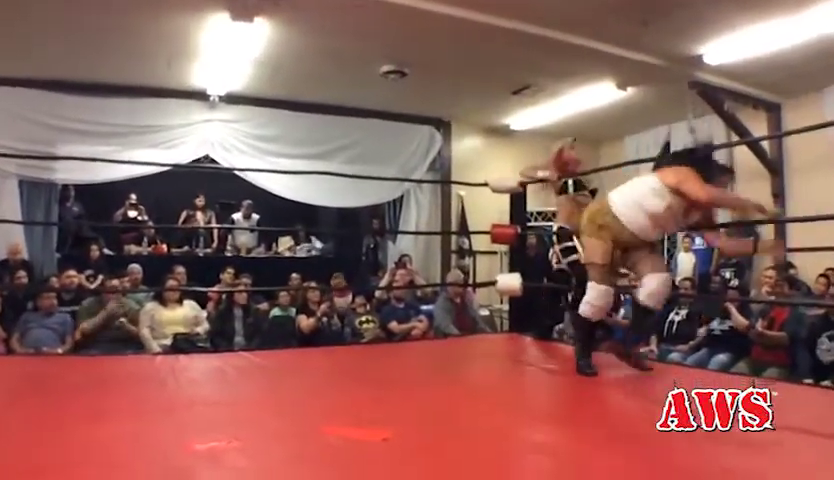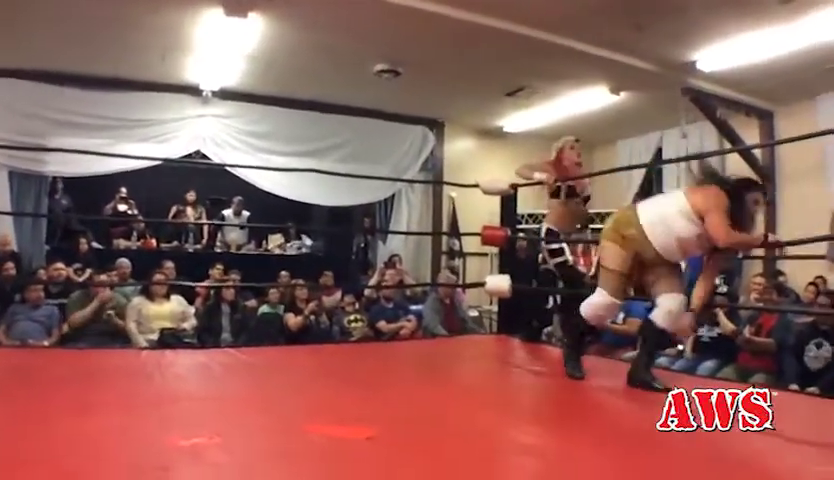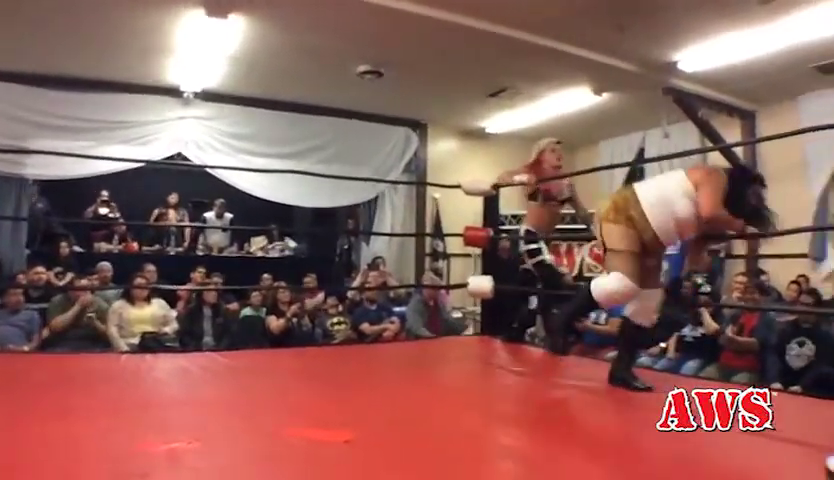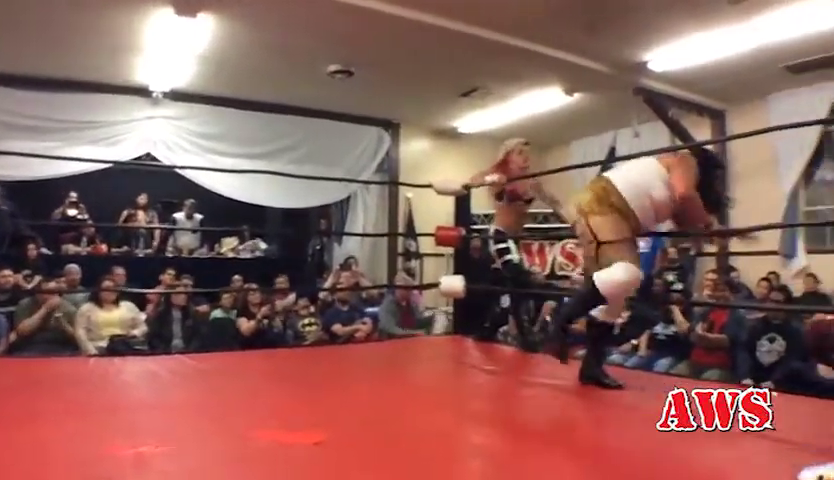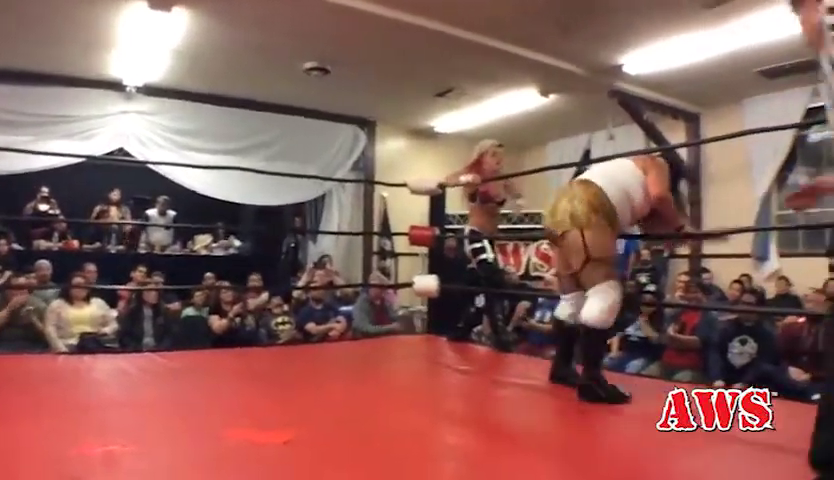
dt=0.2s
person 1, frame 1
left shoulder: (697, 209)
right shoulder: (682, 173)
left elbow: (718, 241)
right elbow: (706, 195)
left wrist: (755, 246)
right wrist: (755, 207)
right hip: (602, 222)
left knee: (658, 282)
right knee: (600, 293)
left ankle: (631, 344)
person 1, frame 2
left shoulder: (716, 231)
right shoulder: (714, 197)
left elbow: (707, 276)
right elbow: (725, 238)
left wrist: (692, 312)
right wrist: (763, 239)
right hip: (625, 235)
left knee: (673, 305)
right knee: (607, 301)
left ankle: (641, 370)
person 1, frame 3
left shoulder: (711, 223)
right shoulder: (716, 178)
left elbow: (697, 252)
right elbow: (710, 212)
right wrist: (741, 225)
right hip: (621, 215)
left knee: (647, 300)
right knee: (624, 283)
left ankle: (622, 368)
right ankle: (565, 318)
person 1, frame 4
left shoulder: (678, 204)
right shoulder: (686, 162)
left elbow: (688, 226)
right elbow: (685, 193)
right wrist: (708, 222)
right hip: (600, 205)
left knee: (613, 296)
right knee: (628, 274)
left ankle: (592, 366)
right ankle: (565, 316)
person 1, frame 5
left shoulder: (641, 200)
right shoulder: (657, 165)
left elbow: (654, 227)
right elbow: (659, 194)
right wrist: (680, 226)
left hip: (561, 213)
right hip: (582, 214)
left knee: (574, 298)
right knee: (605, 294)
left ankle: (561, 367)
right ankle: (592, 380)
person 2, frame 1
left shoulder: (583, 177)
right shoulder: (557, 170)
right elbow: (526, 172)
right wrist: (543, 175)
left hip: (578, 235)
right hip: (565, 233)
right knee: (586, 285)
right ankle: (583, 353)
person 2, frame 2
left shoulder: (583, 181)
right shoulder: (554, 170)
left elbow: (584, 210)
right elbow: (521, 170)
right wrist: (539, 176)
left hip: (567, 238)
right hip: (552, 235)
left knee: (546, 286)
right knee: (577, 287)
right ankle: (572, 355)
person 2, frame 3
left shoulder: (565, 183)
right shoulder: (532, 172)
left elbow: (579, 208)
right elbow: (502, 178)
left wrist: (592, 228)
right wrist: (520, 178)
left hip: (547, 238)
right hip: (530, 235)
left knee: (529, 286)
right knee: (553, 283)
right ankle: (556, 337)
person 2, frame 4
left shoulder: (532, 181)
right shoulder: (499, 173)
left elbow: (549, 198)
right elbow: (473, 180)
left wrist: (562, 212)
right wrist: (491, 179)
left hip: (517, 237)
right hip: (500, 235)
left knee: (503, 286)
right knee: (520, 280)
right ankle: (525, 336)
person 2, frame 5
left shoulder: (503, 181)
right shoulder: (473, 175)
left elbow: (516, 195)
right elbow: (444, 182)
left wrist: (518, 200)
right wrist: (466, 179)
left hip: (491, 238)
right hip: (474, 235)
left knee: (479, 287)
right knee: (493, 278)
left ankle: (460, 333)
right ankle: (500, 334)
